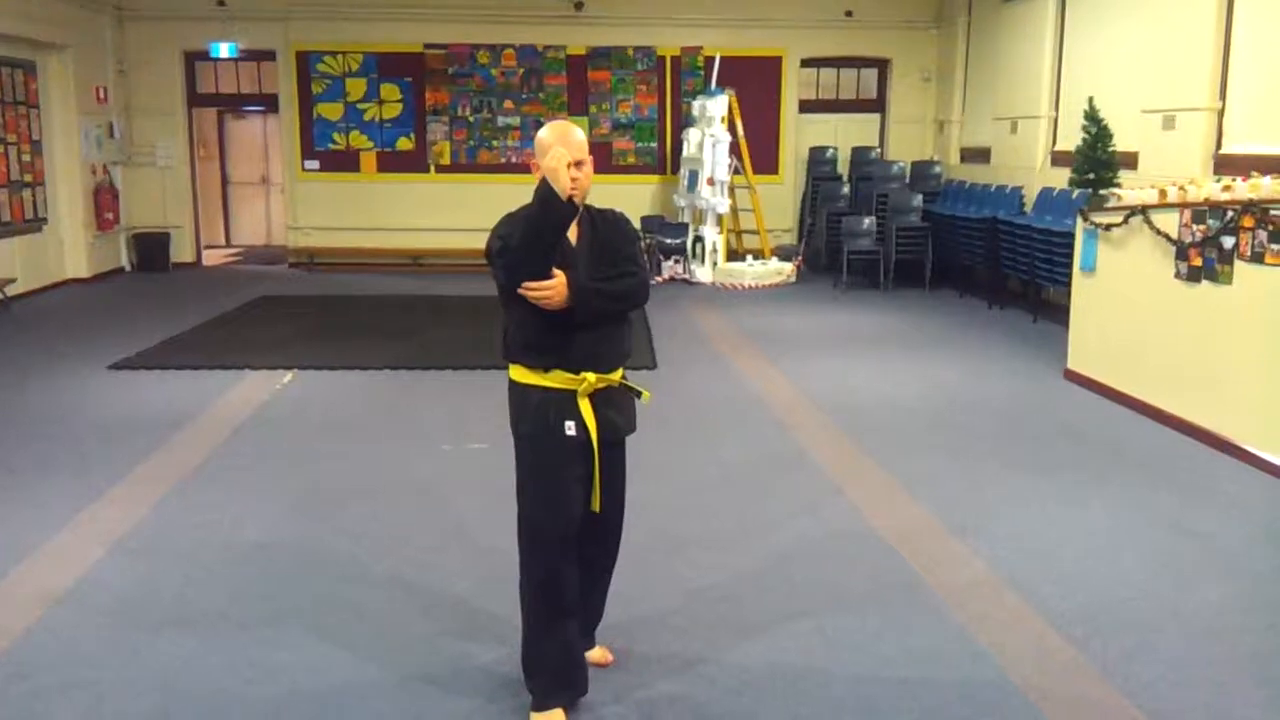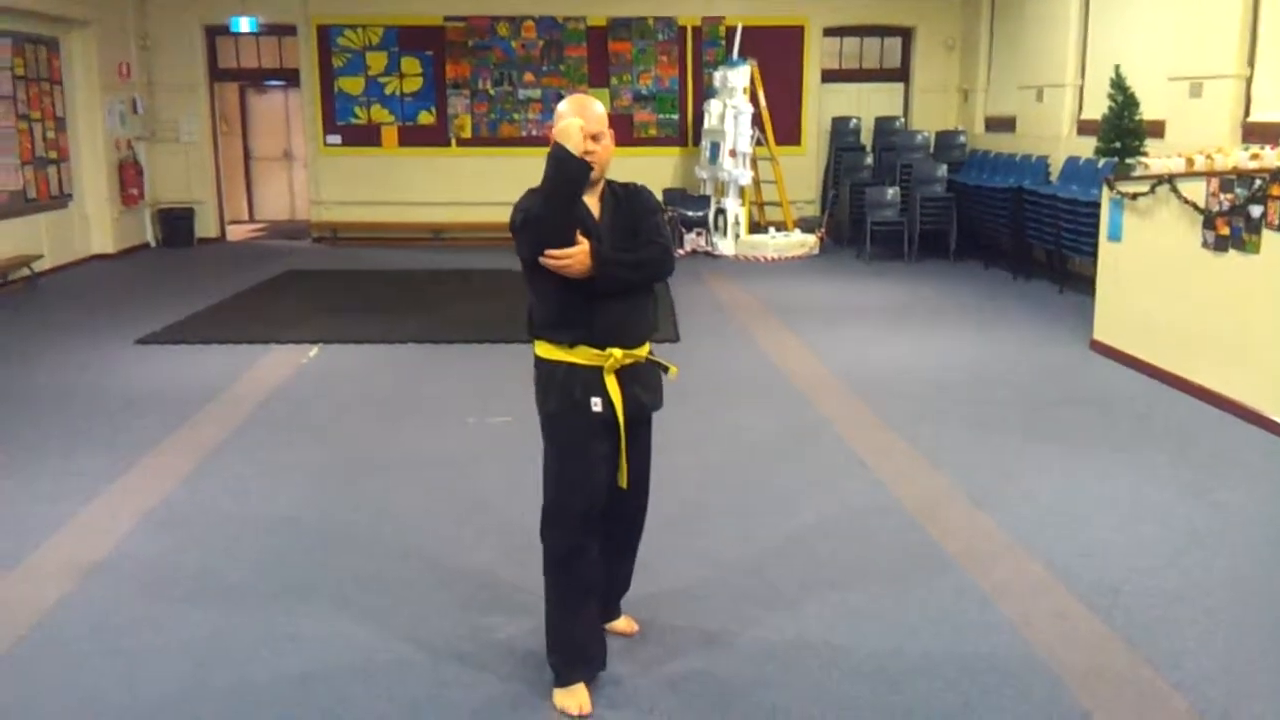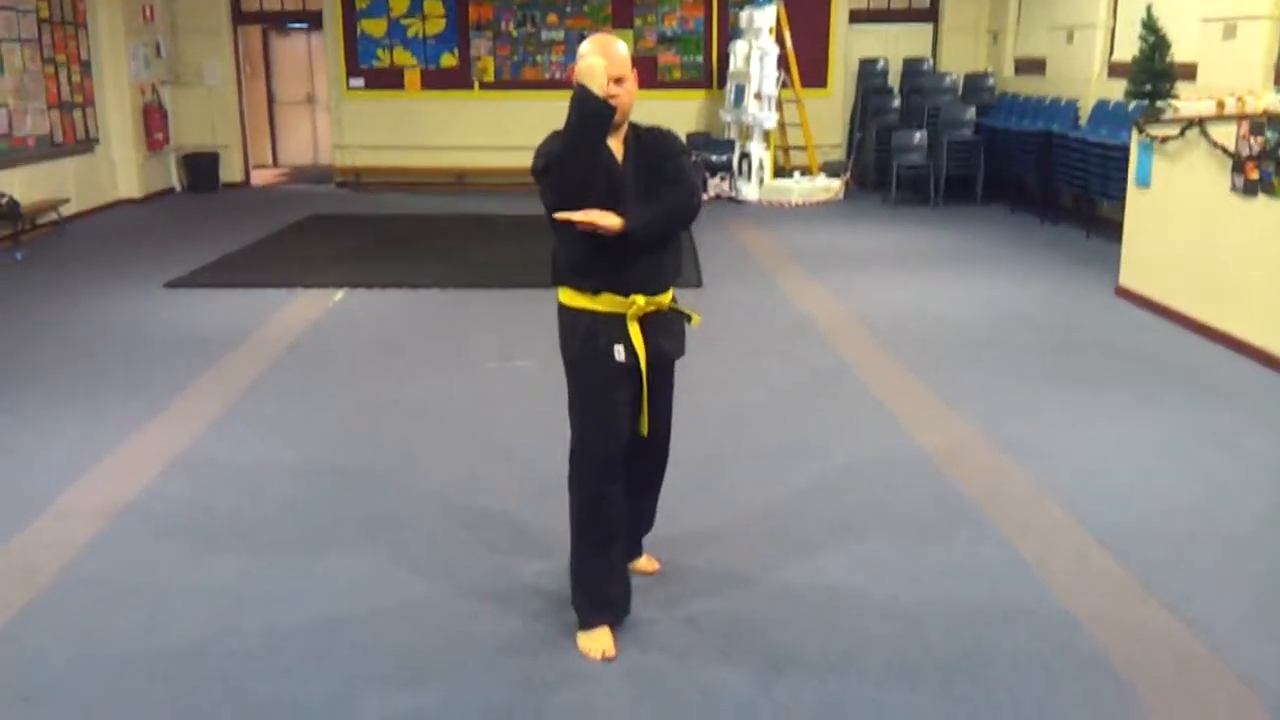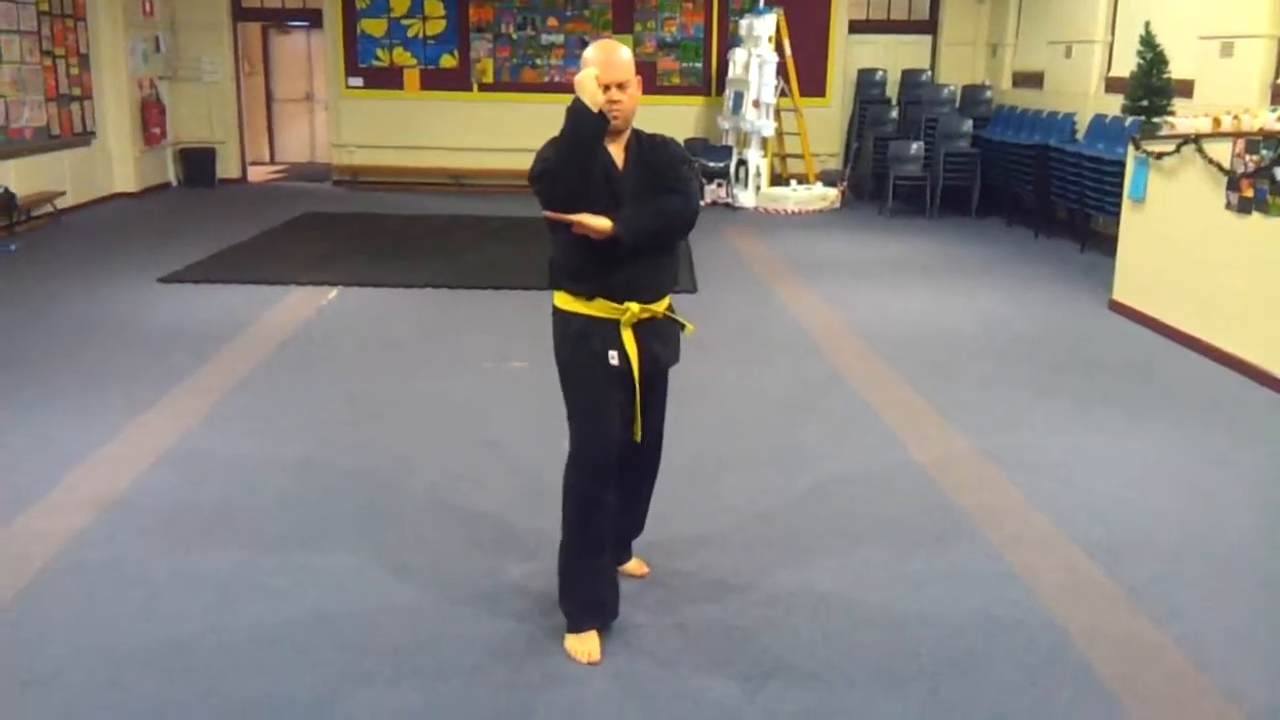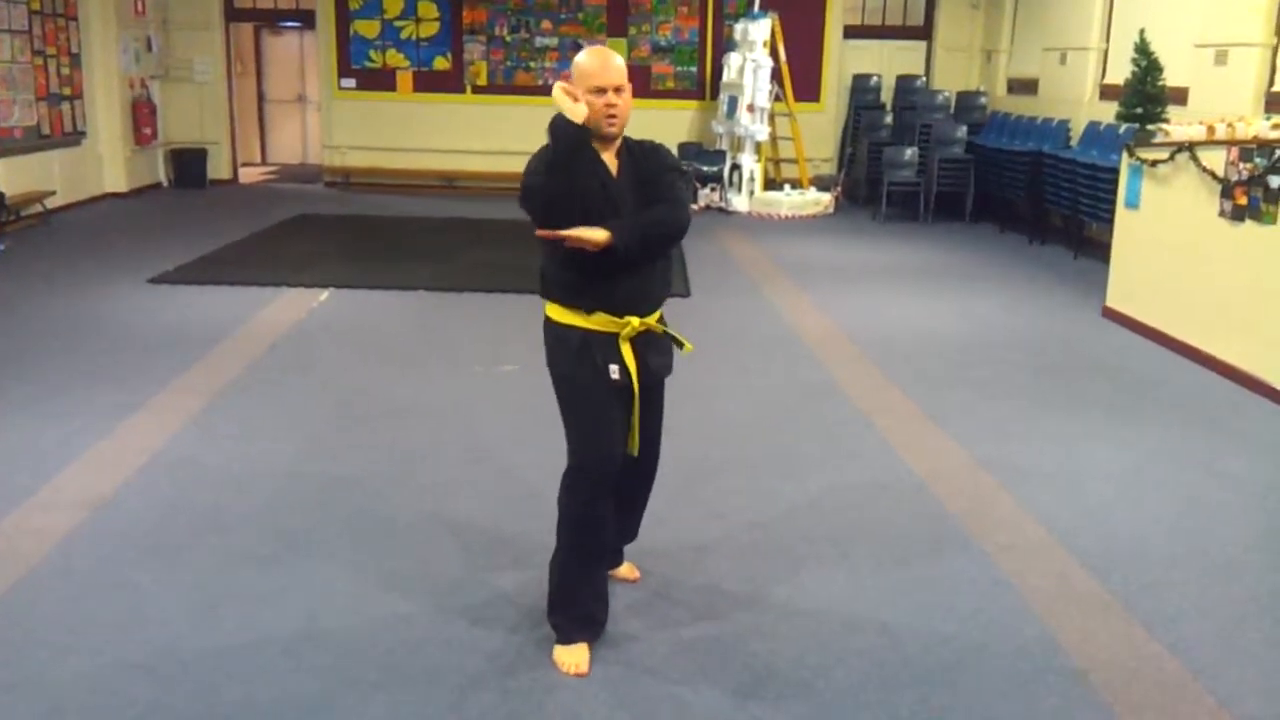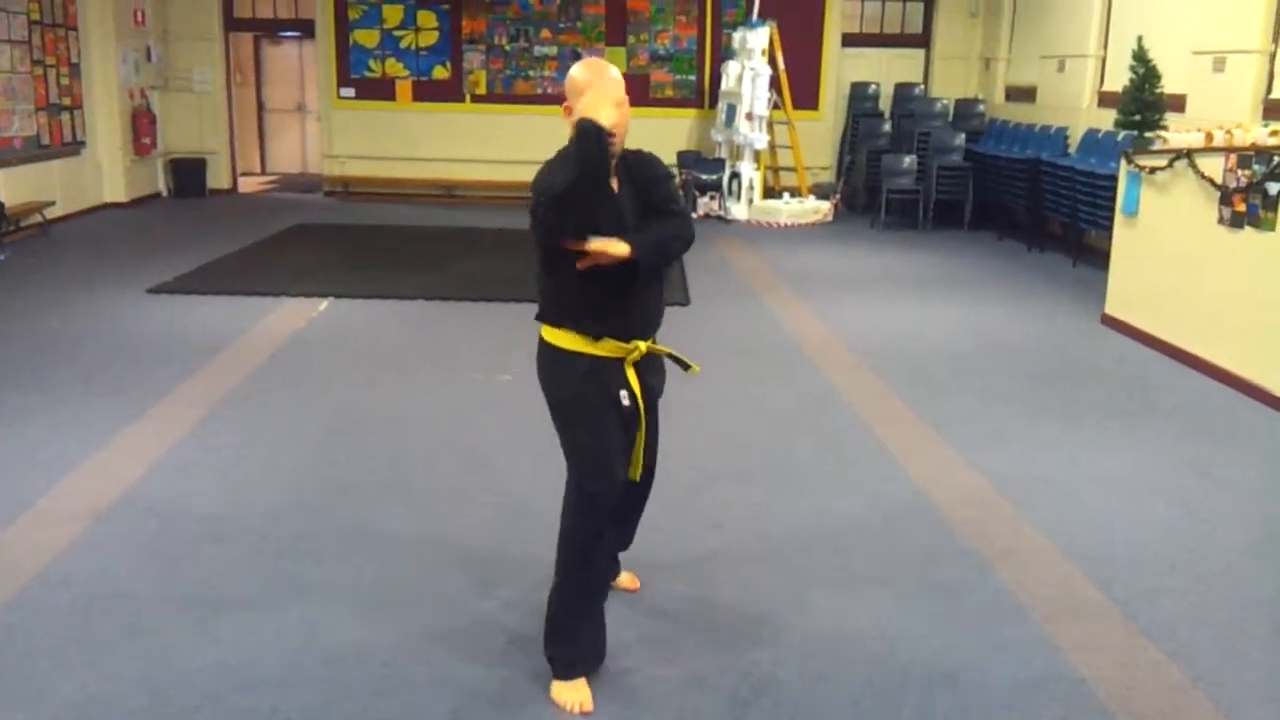
dt=0.7s
person 1, frame 1
left shoulder: (613, 228)
right shoulder: (515, 230)
left elbow: (636, 287)
right elbow: (526, 266)
left wrist: (575, 294)
right wrist: (552, 195)
left hip: (605, 399)
right hip: (543, 402)
left knee: (599, 528)
right knee: (548, 536)
left ankle: (579, 634)
person 1, frame 2
left shoulder: (636, 201)
right shoulder: (537, 205)
left elbow: (660, 258)
right elbow: (549, 238)
left wrist: (597, 263)
right wrist: (564, 156)
left hip: (632, 373)
right hip: (568, 378)
left knee: (624, 502)
right knee: (570, 513)
left ankle: (604, 603)
right ankle: (572, 665)
person 1, frame 3
left shoulder: (661, 146)
right shoulder: (560, 149)
left elbow: (685, 203)
right elbow: (571, 184)
left wrist: (625, 223)
right wrist: (588, 102)
left hip: (654, 320)
right hip: (593, 325)
left knee: (648, 444)
right knee: (599, 454)
left ankle: (626, 544)
right ankle: (596, 606)
person 1, frame 4
left shoulder: (664, 154)
right shoulder: (564, 151)
left elbow: (682, 212)
right elbow: (558, 192)
left wrist: (614, 228)
right wrist: (584, 113)
left hip: (650, 326)
right hip: (586, 328)
left knee: (639, 448)
right knee: (593, 455)
left ankle: (615, 546)
right ankle: (585, 609)
person 1, frame 5
left shoulder: (655, 160)
right shoulder: (559, 159)
left elbow: (673, 221)
right elbow: (546, 206)
left wrist: (609, 237)
right wrist: (567, 126)
left hip: (644, 337)
right hip: (582, 340)
left knee: (638, 456)
right knee: (594, 465)
left ankle: (607, 551)
right ankle: (573, 620)
person 1, frame 6
left shoulder: (645, 169)
right shoulder: (559, 177)
left elbow: (678, 229)
right elbow: (576, 214)
left wrist: (628, 247)
right wrist: (594, 134)
left hip: (636, 355)
right hip: (578, 361)
left knee: (633, 473)
right knee: (594, 488)
left ankle: (605, 561)
right ankle: (570, 657)
